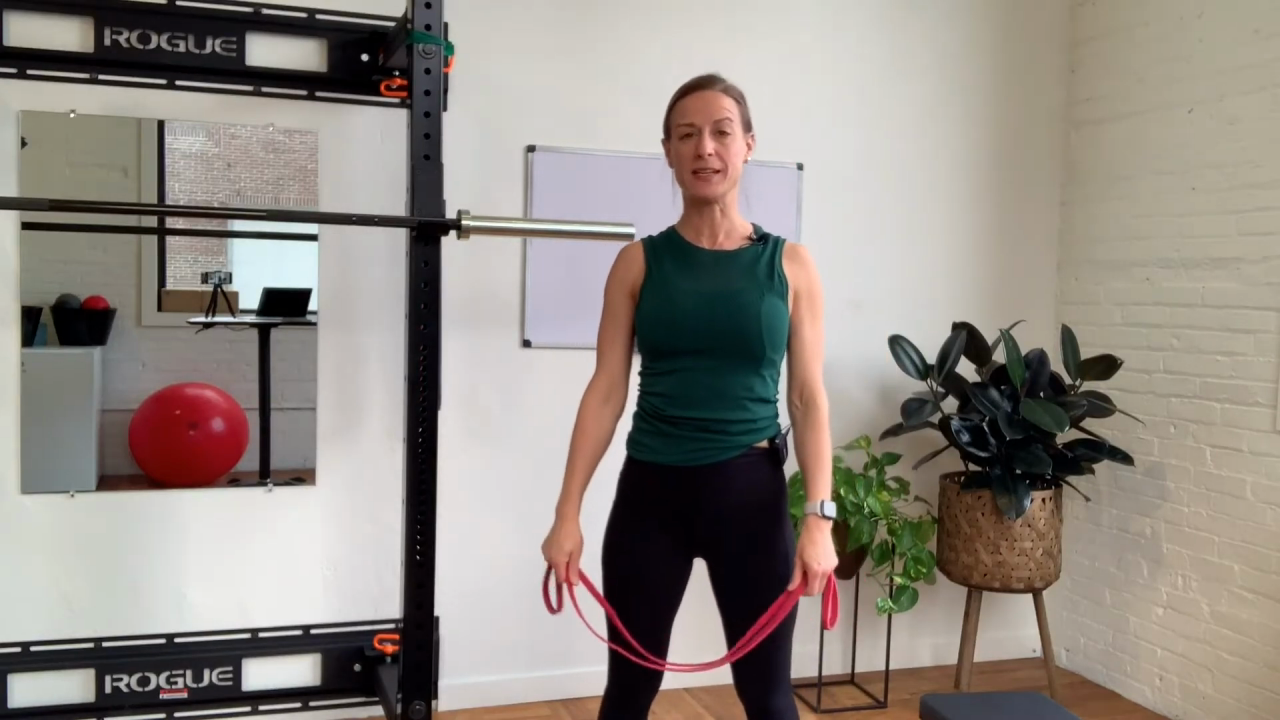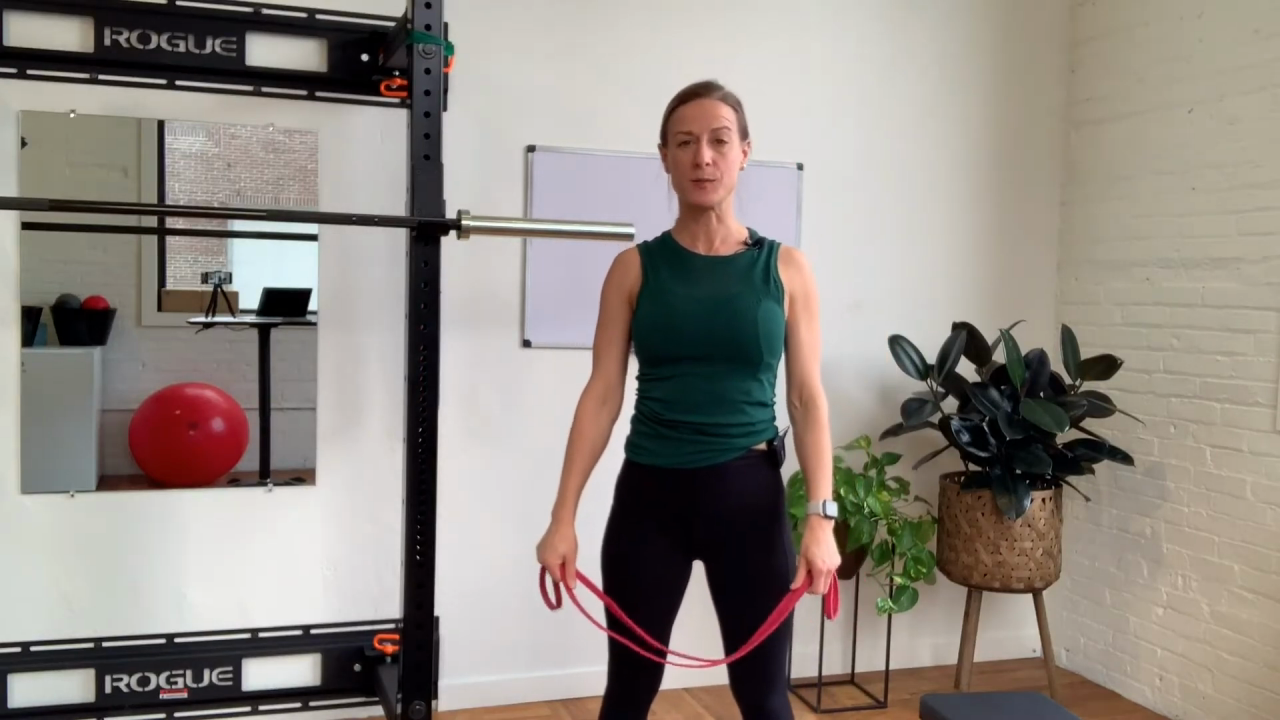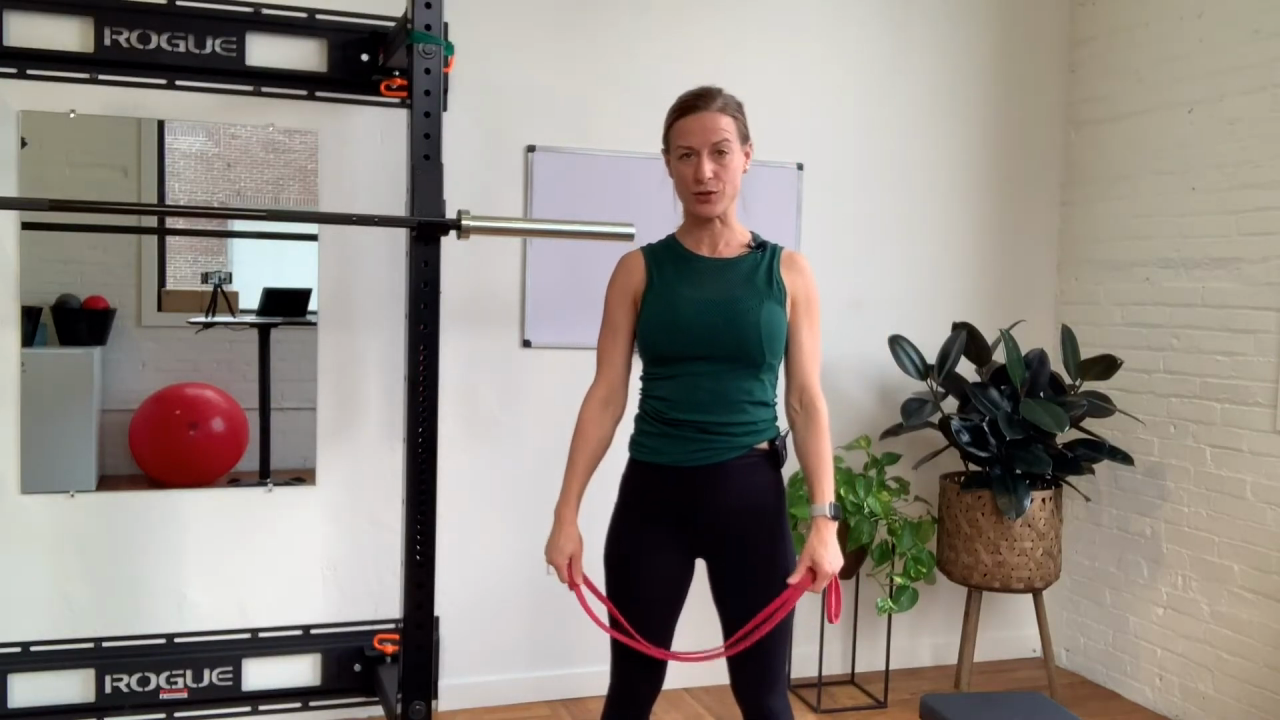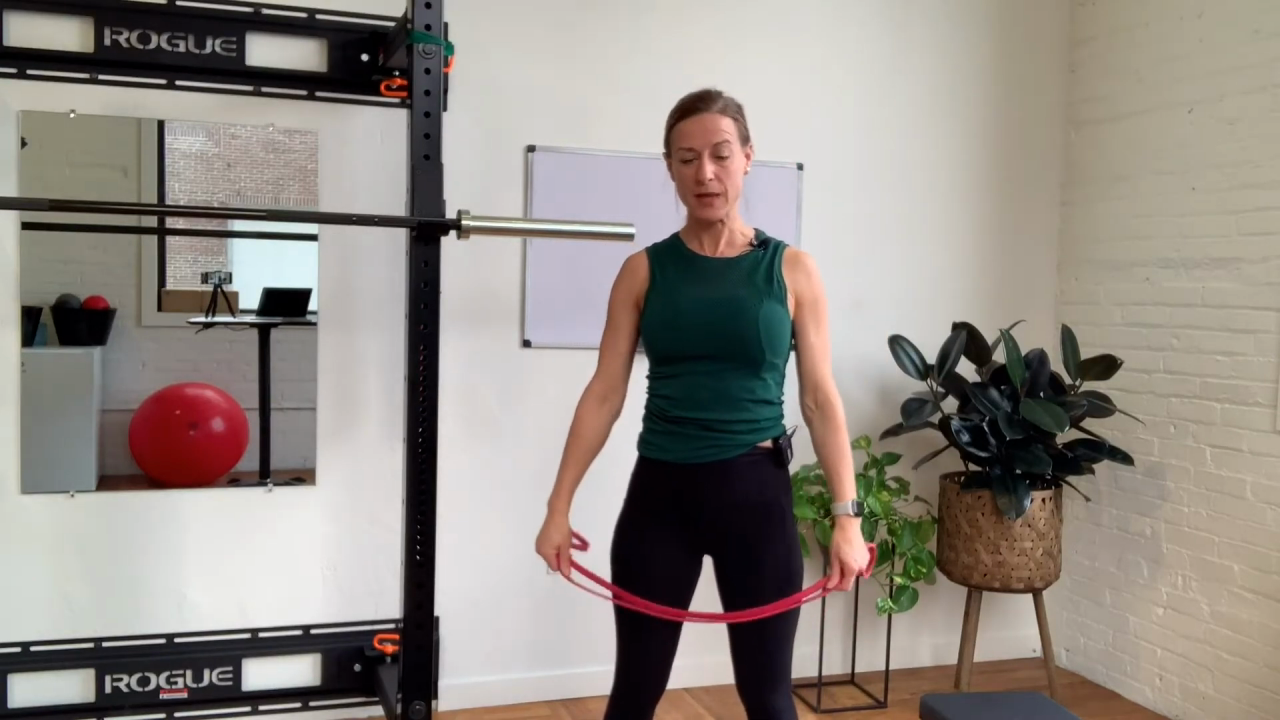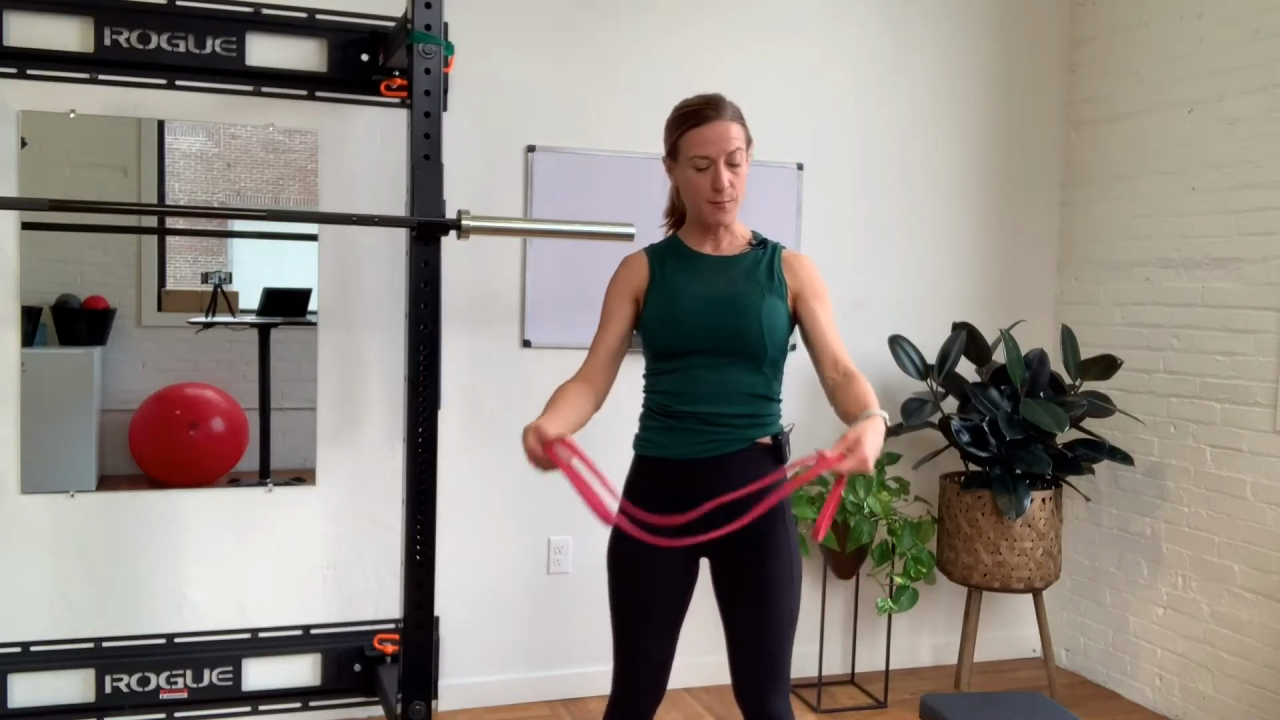
dt=0.4s
person 1, frame 1
left shoulder: (789, 264)
right shoulder: (639, 262)
left elbow: (808, 399)
right elbow: (606, 390)
left wrist: (818, 518)
right wrist: (567, 512)
left hip: (749, 492)
right hip: (650, 492)
person 1, frame 2
left shoulder: (785, 268)
right shoulder: (635, 268)
left elbow: (807, 400)
right elbow: (602, 394)
left wrist: (821, 518)
right wrist: (563, 516)
left hip: (747, 495)
right hip: (649, 496)
person 1, frame 3
left shoulder: (787, 271)
right shoulder: (639, 269)
left elbow: (805, 401)
right elbow: (606, 395)
left wrist: (823, 519)
right wrist: (566, 513)
left hip: (748, 493)
right hip: (653, 494)
person 1, frame 4
left shoulder: (791, 269)
right shoulder: (643, 270)
left elbow: (821, 398)
right elbow: (605, 393)
left wrist: (847, 516)
right wrist: (559, 505)
left hip: (754, 492)
right hip: (660, 491)
person 1, frame 5
left shoulder: (788, 269)
right shoulder: (642, 269)
left elbow: (838, 368)
right elbow: (594, 377)
left wrist: (869, 420)
right wrist: (547, 426)
left hip: (752, 488)
right hip: (657, 488)
